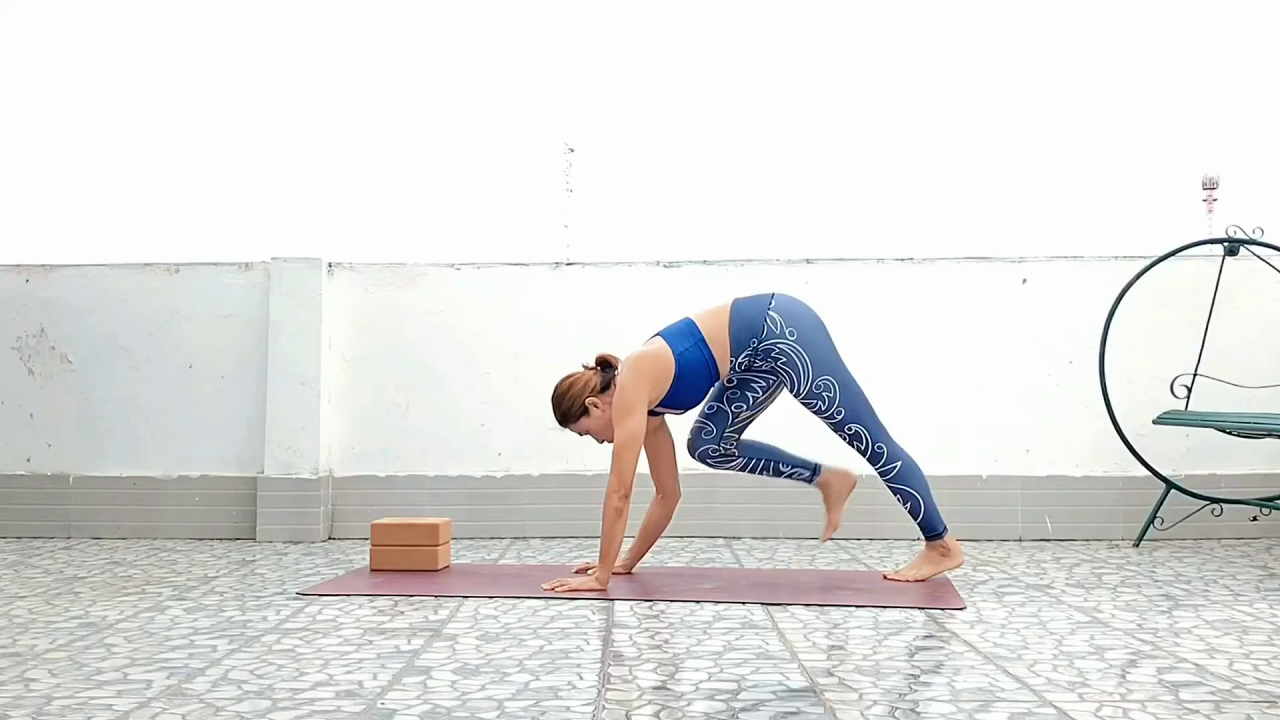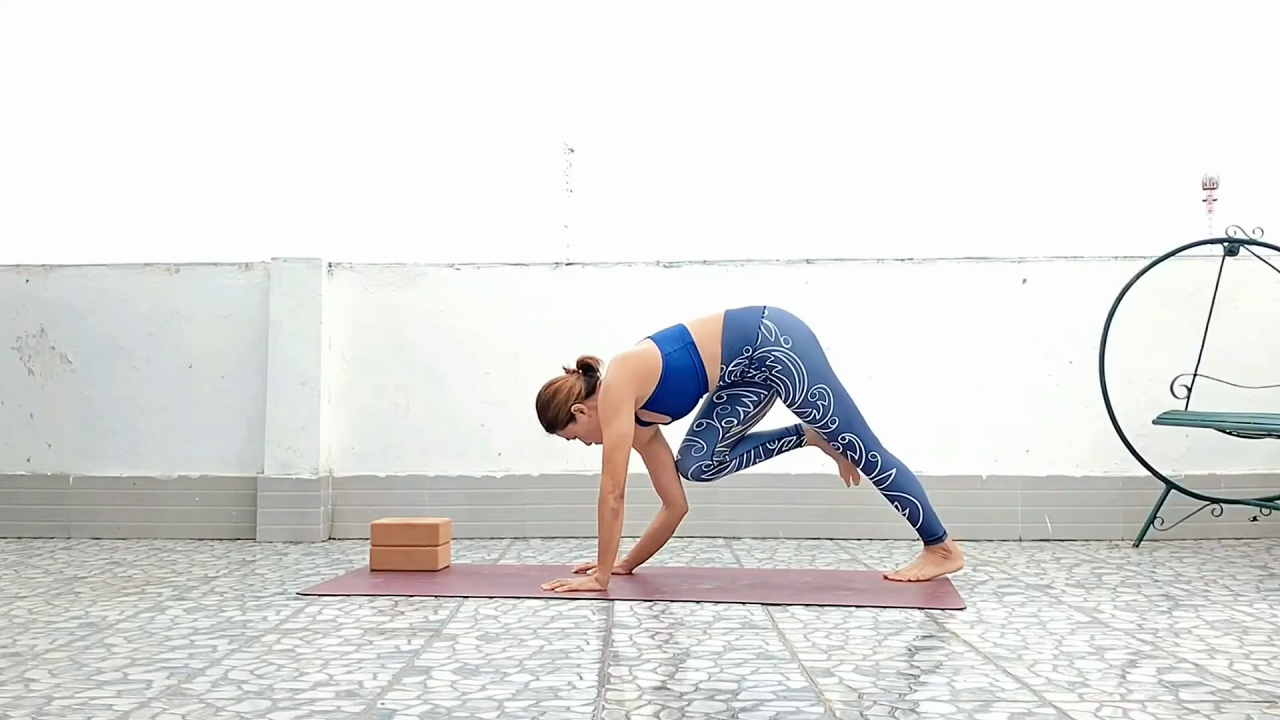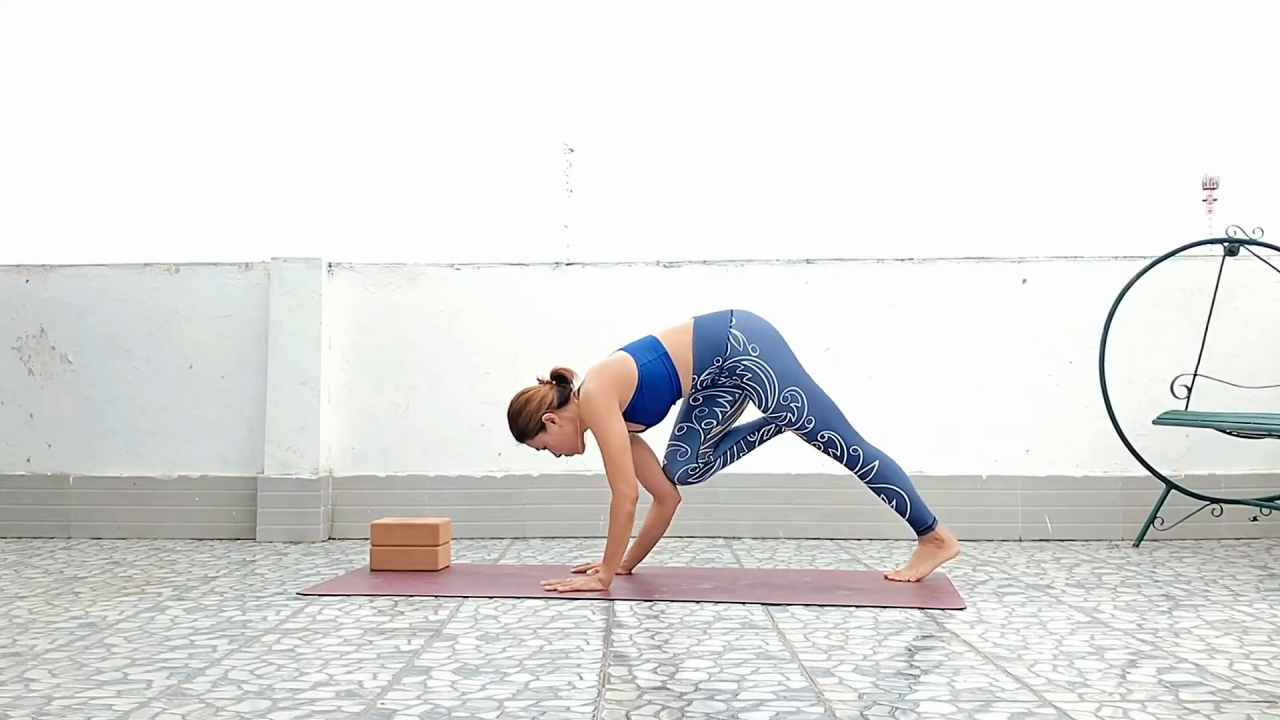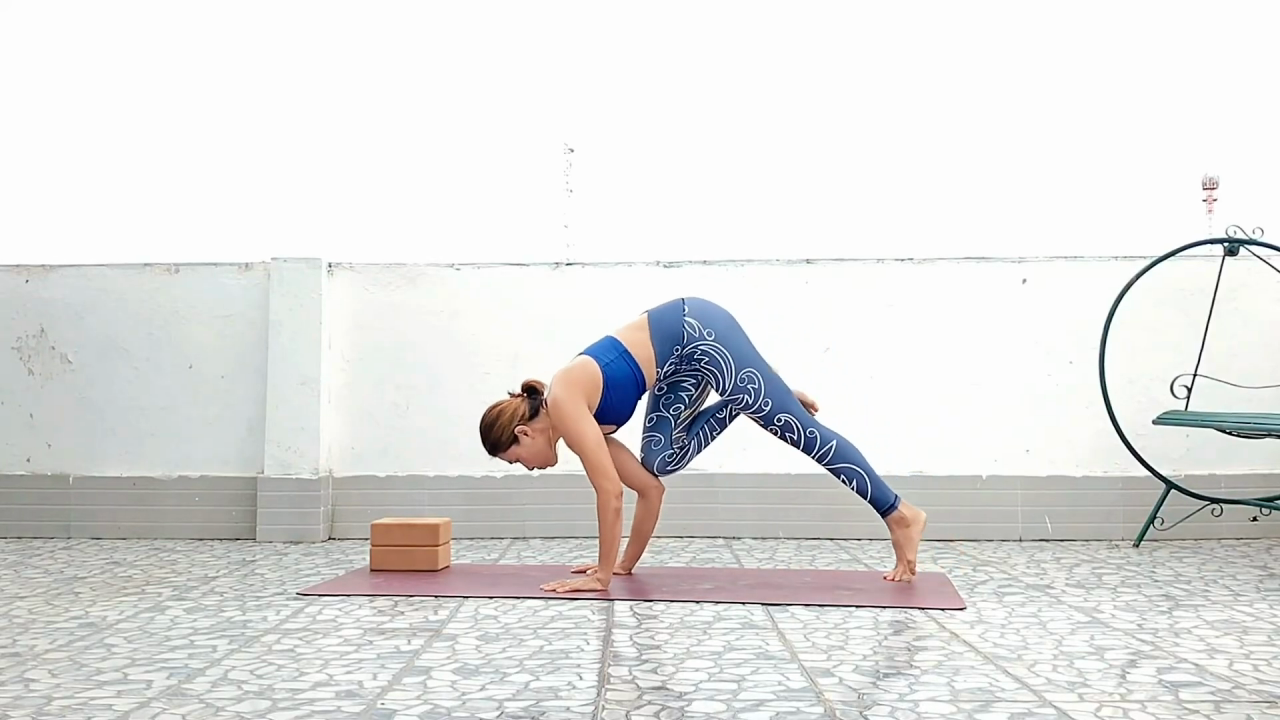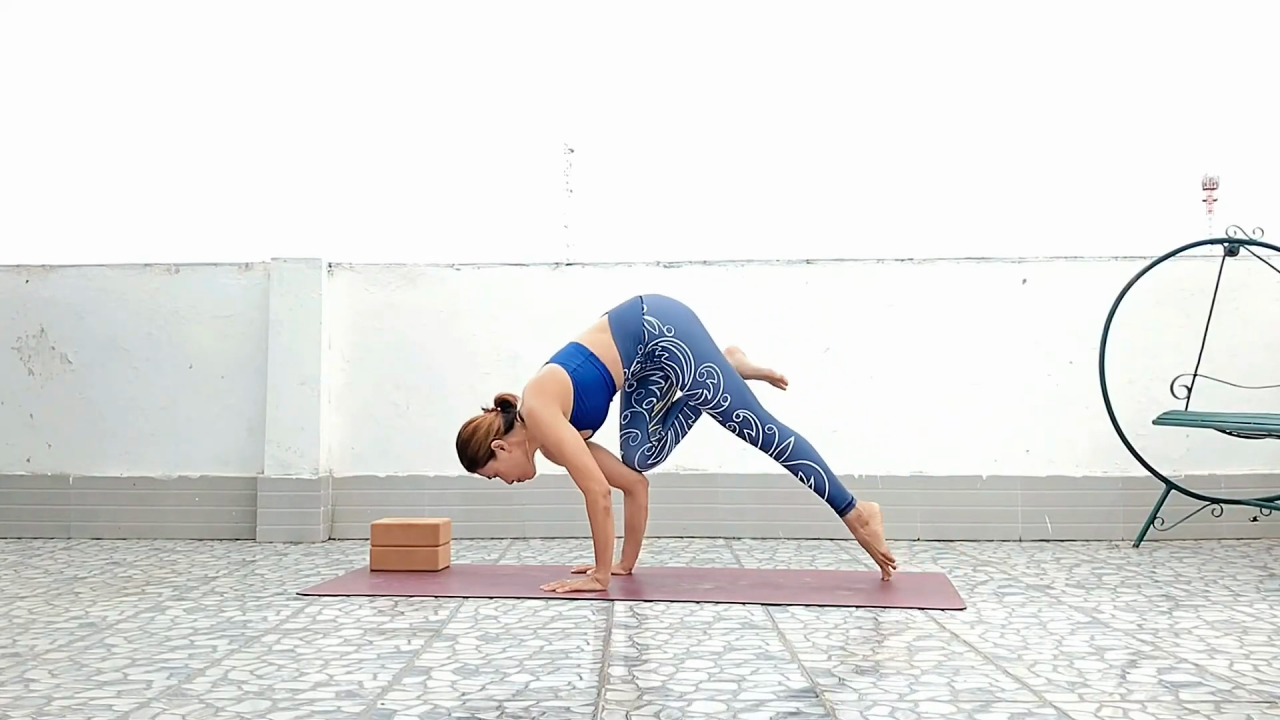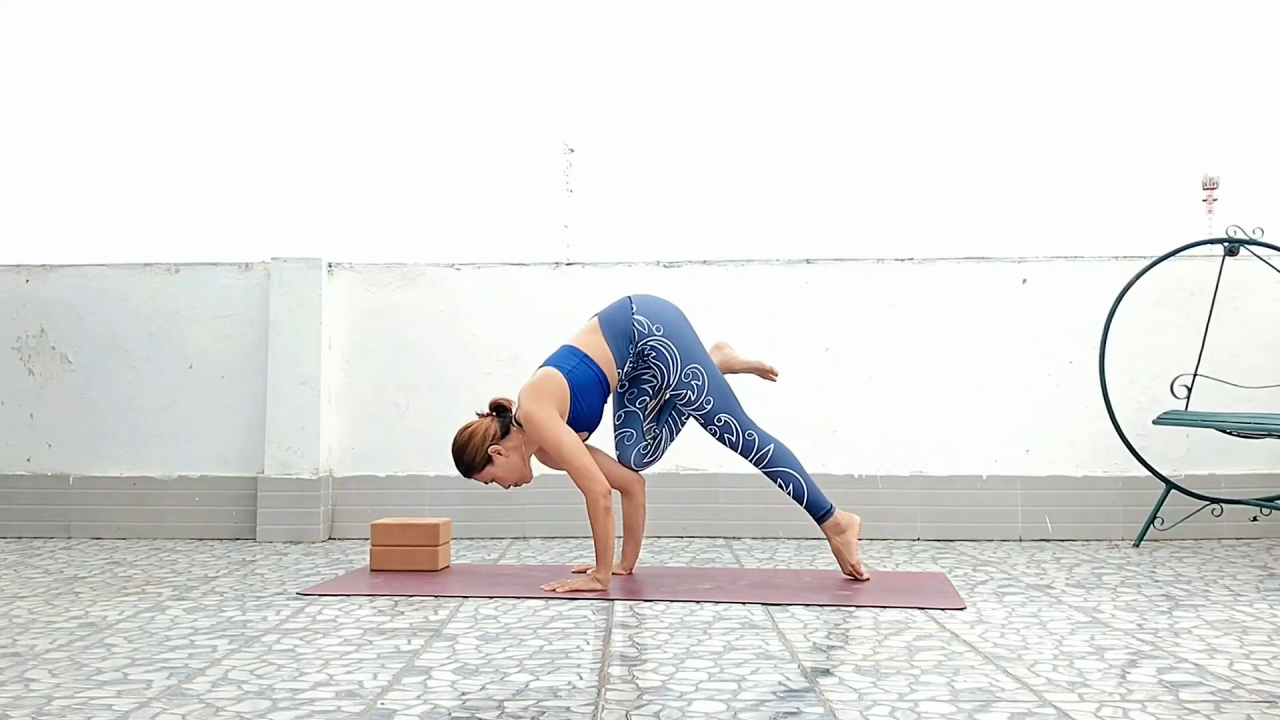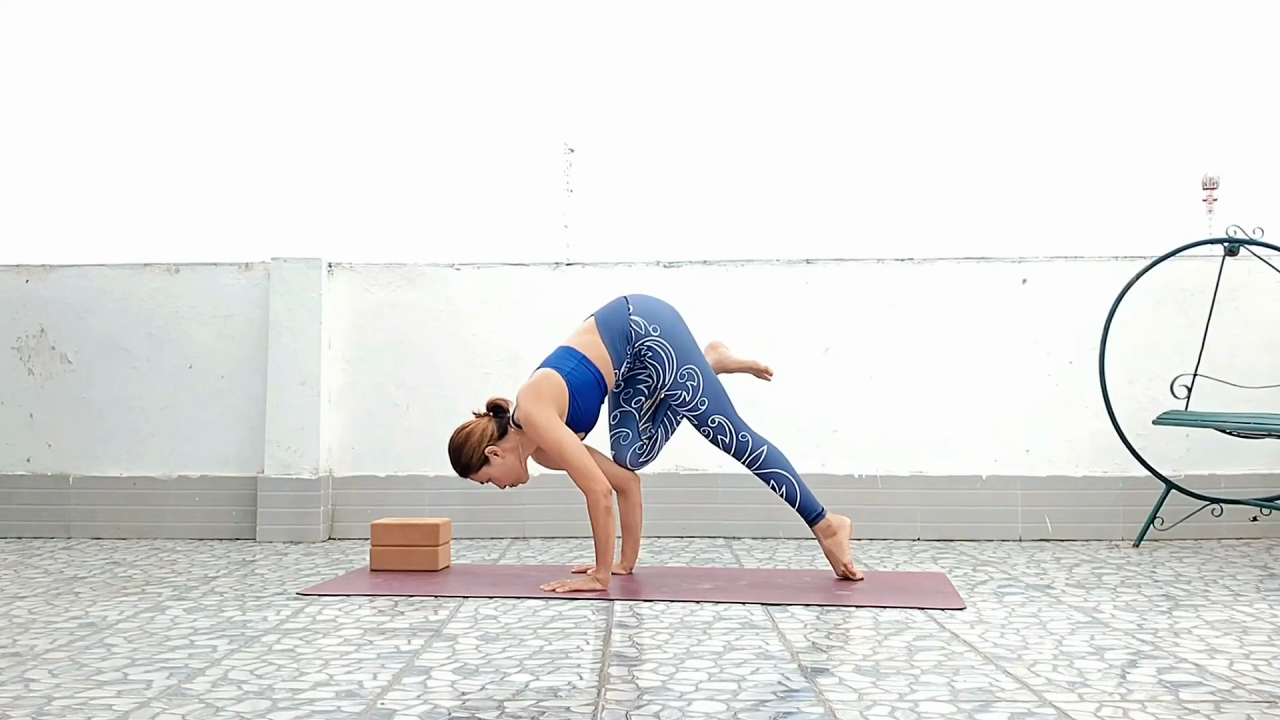
dt=0.5s
person 1, frame 1
left shoulder: (630, 390)
right shoulder: (646, 404)
left elbow: (619, 493)
right elbow: (667, 495)
left wrist: (601, 576)
right wrist: (627, 562)
left hip: (778, 329)
right hip: (763, 342)
left knee: (866, 438)
right knee: (709, 445)
left ankle: (941, 545)
right ankle: (826, 479)
person 1, frame 2
left shoulder: (616, 388)
right shoulder: (639, 418)
left elbow: (613, 493)
right elbow: (675, 504)
left wrist: (601, 576)
right wrist: (626, 563)
left hip: (769, 340)
right hip: (749, 362)
left knee: (860, 450)
right knee: (698, 464)
left ankle: (941, 548)
right ankle: (809, 436)
person 1, frame 3
left shoulder: (595, 397)
right shoulder: (611, 418)
left elbow: (625, 496)
right elbow: (666, 496)
left wrist: (604, 576)
right wrist: (625, 564)
left hip: (739, 345)
right hip: (723, 366)
left knee: (841, 444)
right knee: (684, 469)
left ankle: (935, 537)
right ankle: (783, 420)
person 1, frame 4
left shoulder: (563, 403)
right shoulder: (581, 422)
left elbow: (610, 493)
right elbow: (649, 487)
left wrist: (602, 575)
right wrist: (625, 564)
left hip: (695, 332)
right hip: (681, 353)
left knee: (798, 429)
right knee: (661, 462)
left ankle: (899, 515)
right ankle: (754, 391)
person 1, frame 5
left shoulder: (537, 411)
right shoulder: (554, 432)
left elbow: (598, 492)
right elbow: (634, 483)
left wrist: (602, 575)
right wrist: (624, 563)
left hip: (656, 326)
right hip: (646, 347)
left knee: (755, 426)
right knee: (640, 459)
left ankle: (856, 513)
right ankle: (726, 369)
person 1, frame 6
left shoulder: (534, 416)
right shoulder: (546, 446)
left elbow: (598, 492)
right elbow: (628, 481)
left wrist: (601, 575)
right wrist: (625, 562)
left hip: (648, 327)
right hip: (637, 350)
left knee: (736, 432)
right knee: (635, 459)
left ankle: (834, 522)
right ankle: (712, 365)
person 1, frame 7
left shoulder: (533, 416)
right shoulder: (543, 447)
left elbow: (599, 491)
right elbow: (624, 481)
left wrist: (602, 575)
right wrist: (625, 561)
left hip: (642, 327)
right hip: (632, 350)
left knee: (728, 432)
right knee: (630, 459)
left ankle: (825, 524)
right ankle: (708, 364)
